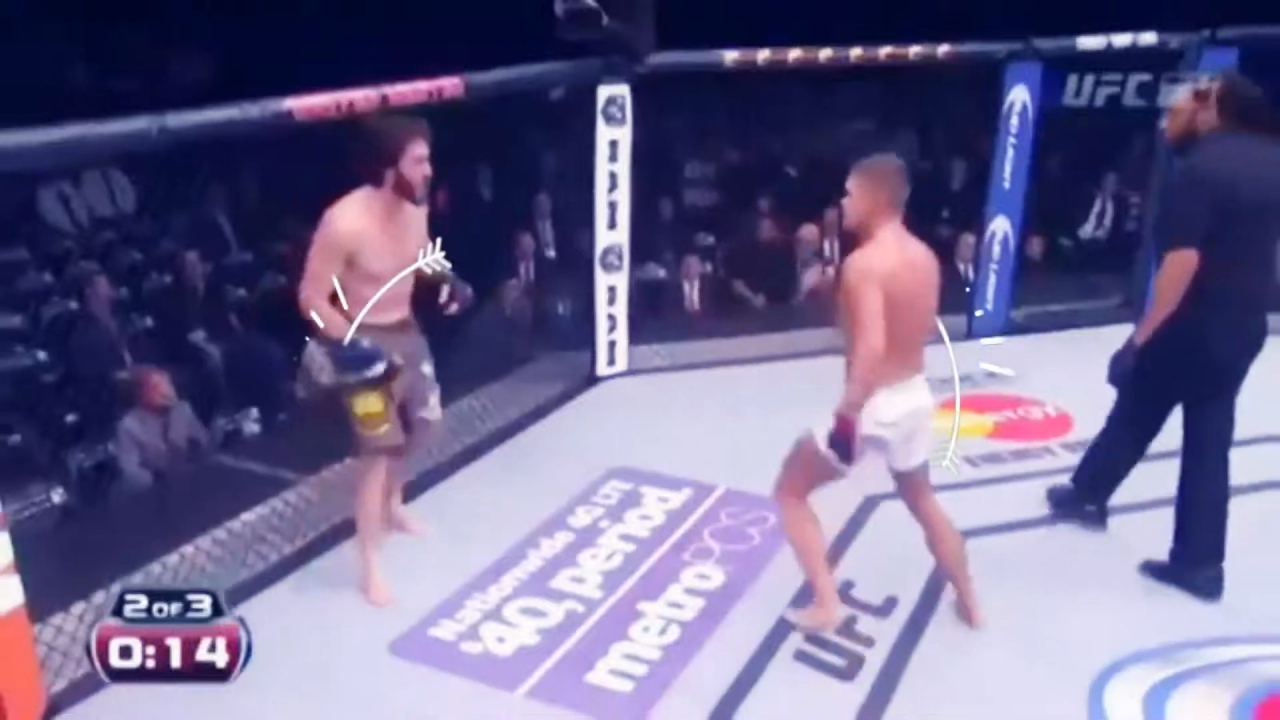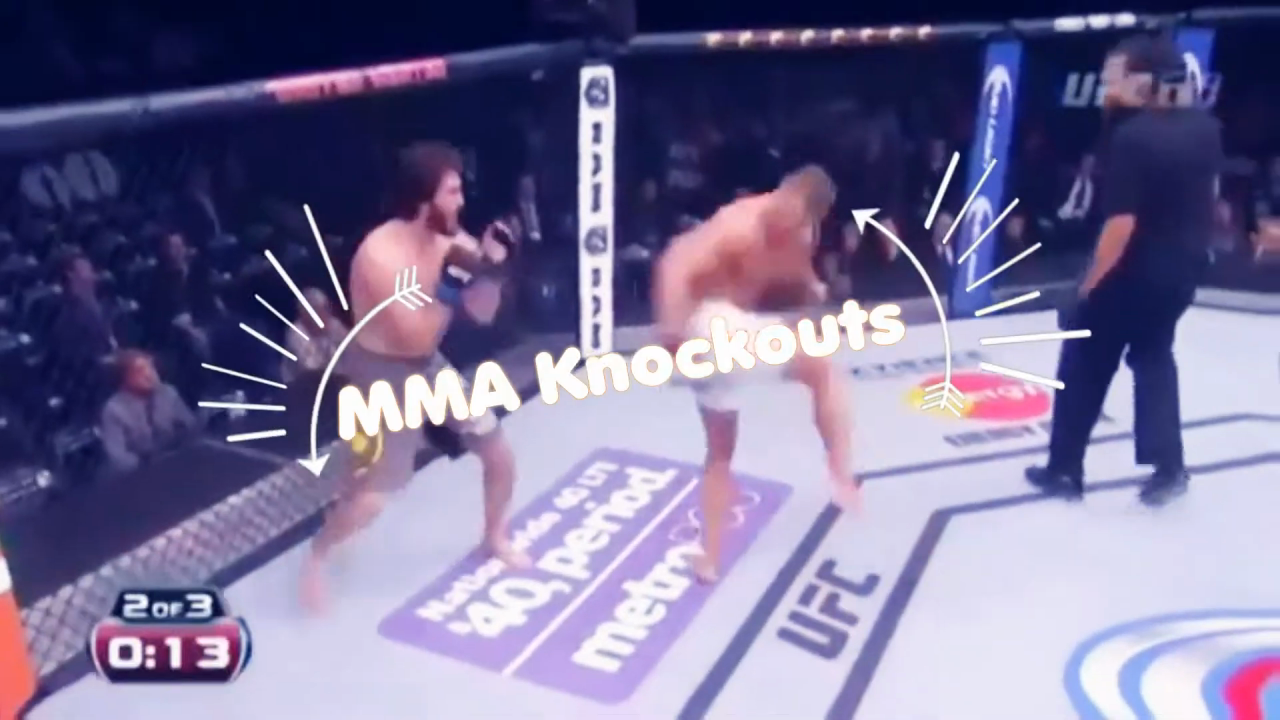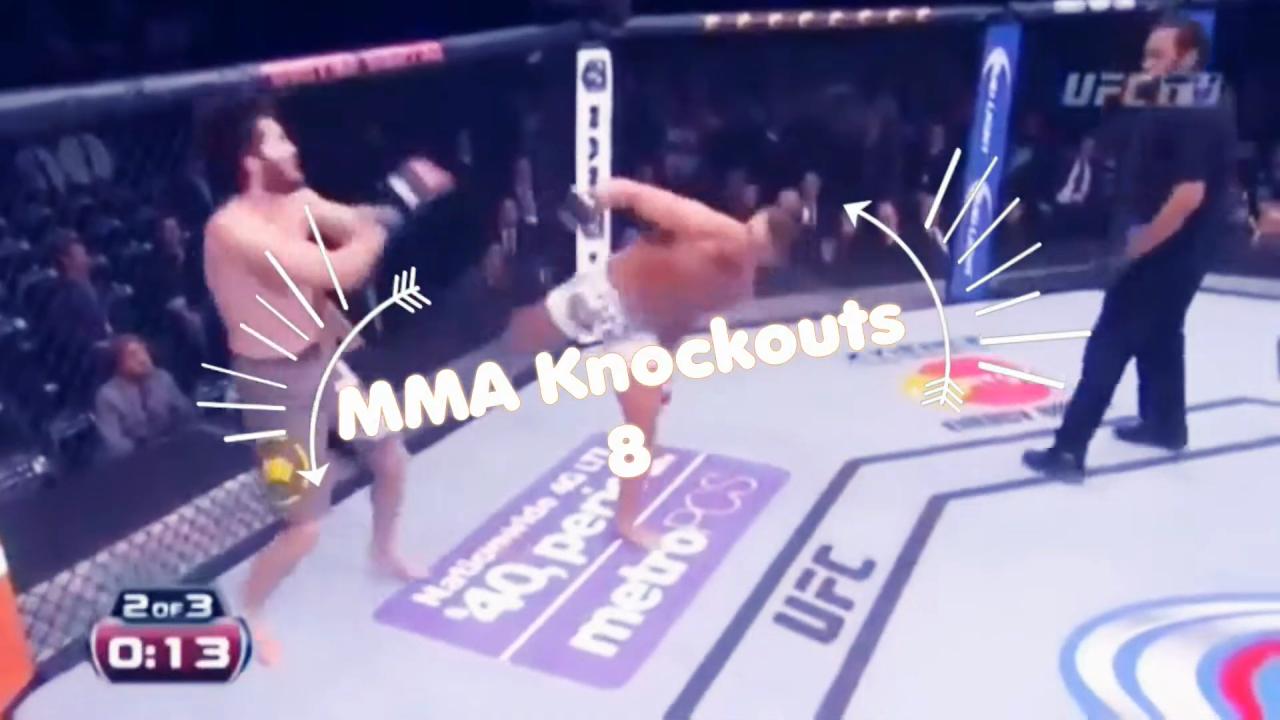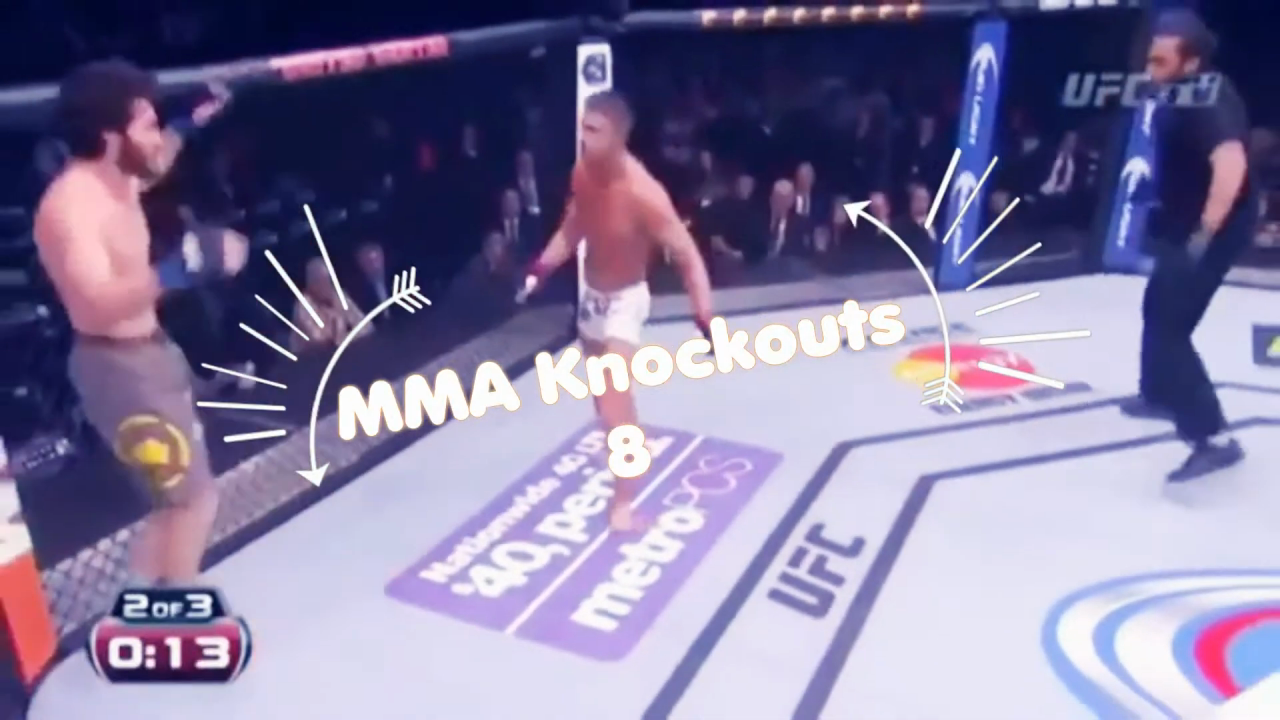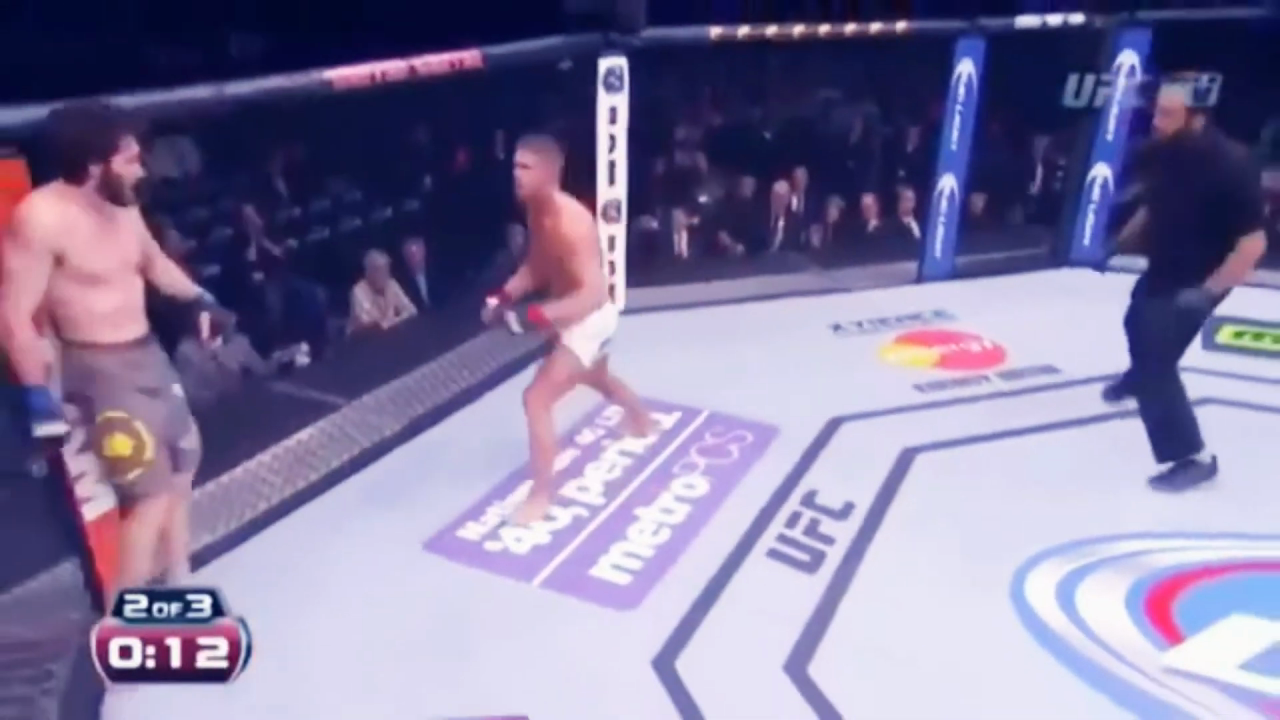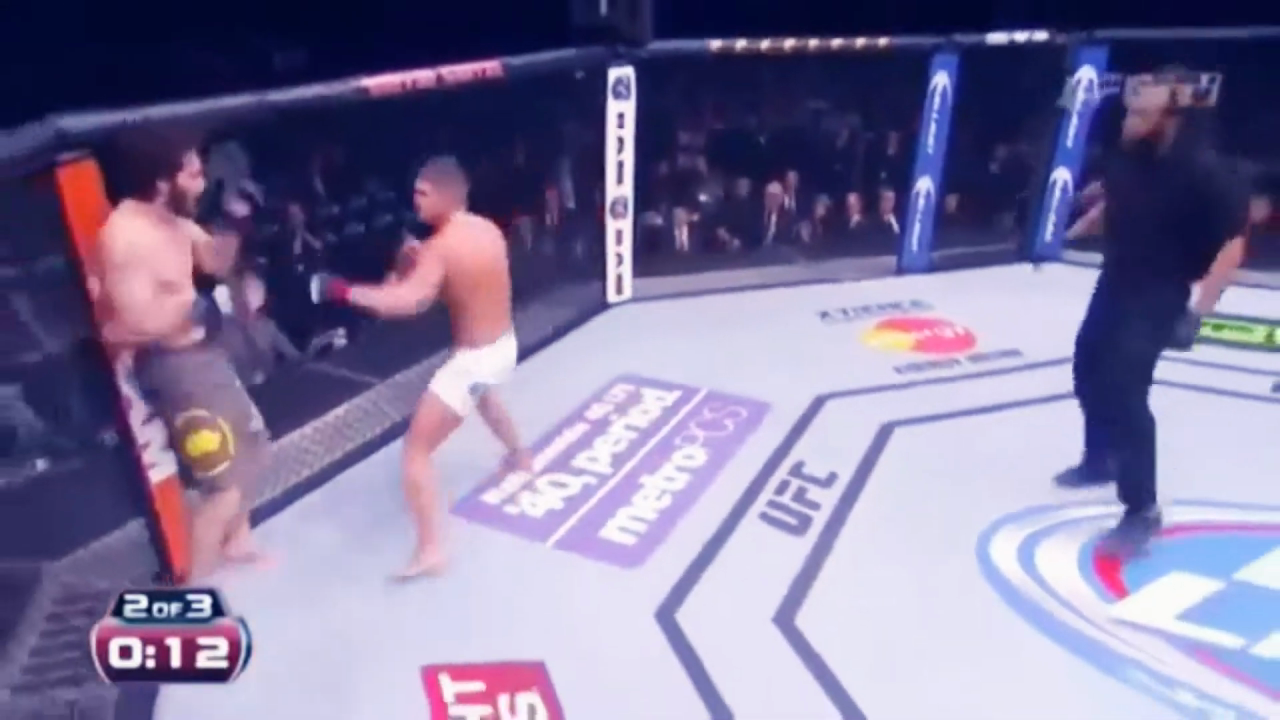
dt=0.4s
person 1, frame 1
left shoulder: (415, 208)
right shoulder: (343, 225)
right elbow: (310, 299)
right wrist: (355, 346)
left hip: (407, 335)
right hip: (367, 347)
left knee: (421, 430)
right knee: (380, 454)
left ankle: (390, 503)
right ankle: (369, 566)
person 1, frame 2
left shoulder: (453, 240)
right shoulder: (381, 258)
left elbow: (483, 313)
right elbow: (416, 338)
left wrist: (492, 266)
right wrist: (451, 285)
left hip: (428, 367)
right hip: (380, 375)
left knee: (500, 453)
right knee: (369, 495)
left ankle: (495, 537)
right ankle: (318, 556)
person 1, frame 3
left shoulder: (294, 201)
right shoulder: (234, 229)
left elbow: (353, 223)
right elbow: (341, 273)
left wrist: (409, 188)
right wrist: (392, 212)
left hip: (322, 361)
right hip: (274, 383)
left knee: (391, 455)
right knee: (308, 520)
left ankle: (385, 550)
right ankle: (247, 614)
person 1, frame 4
left shoulder: (114, 178)
right shoulder: (74, 204)
left elbow: (151, 167)
right elbow: (103, 300)
left wrist: (190, 121)
right wrist: (188, 264)
left hip: (150, 352)
right hip: (116, 363)
left knee: (187, 495)
right knee: (196, 505)
left ankle: (146, 588)
person 1, frame 5
left shoulder: (122, 206)
right shoulder: (41, 218)
left elbow: (155, 263)
left wrist: (198, 299)
left hip: (149, 356)
right hip: (101, 371)
left knee: (179, 473)
right knee: (153, 496)
left ankle: (179, 583)
person 1, frame 6
left shoulder: (169, 218)
right shoulder: (126, 236)
left elbow: (214, 262)
right elbow: (136, 324)
right wrist: (195, 309)
left hip: (201, 354)
right hip: (170, 364)
left knee: (255, 445)
right knee: (227, 490)
left ankle: (237, 542)
person 2, frame 1
left shoulder: (1196, 170)
left elbow: (1181, 263)
left wrist: (1139, 338)
left hip: (1194, 322)
left knee: (1137, 413)
right knee: (1209, 436)
left ankle: (1089, 497)
right ankle: (1200, 562)
person 2, frame 2
left shoulder: (1131, 140)
right shoulder: (1203, 121)
left elbow: (1121, 226)
right elbow: (1207, 190)
left wrist: (1084, 293)
left hip: (1134, 271)
right hip: (1184, 266)
left knee: (1083, 367)
right knee: (1153, 358)
left ankle: (1064, 470)
right ankle: (1167, 466)
person 2, frame 3
left shoulder: (1190, 114)
right shoulder: (1203, 102)
left elbow: (1188, 196)
left wrist: (1131, 250)
left hip: (1172, 244)
right hip: (1192, 242)
left knee: (1110, 343)
right knee: (1161, 330)
left ankle: (1069, 450)
right ankle: (1165, 424)
person 2, frame 4
left shoulder: (1207, 102)
right shoulder: (1183, 99)
left elbow: (1231, 162)
left wrist: (1204, 232)
right wrist: (1162, 209)
left hip: (1210, 231)
right hip: (1183, 224)
left knee: (1168, 325)
right knee: (1158, 310)
left ankle: (1214, 437)
right ankle: (1157, 393)
person 2, frame 5
left shoulder: (1228, 165)
right shoulder: (1160, 151)
left elbow: (1253, 241)
left wrist: (1207, 290)
right wrist: (1122, 239)
left hip: (1192, 285)
right hip: (1161, 272)
left knee: (1155, 361)
right knee: (1139, 327)
left ankle: (1195, 458)
right ankle: (1139, 380)
person 2, frame 6
left shoulder: (1203, 171)
right shoulder: (1128, 152)
left elbow: (1232, 245)
left wrist: (1199, 309)
right wrist: (1067, 237)
left hip: (1157, 302)
right hip: (1112, 287)
left knee: (1128, 395)
right knee: (1089, 375)
left ankle: (1141, 509)
right ankle: (1101, 461)
person 3, frame 1
left shoulder: (862, 264)
right shoulder: (922, 255)
left elbow: (871, 346)
left wrist: (846, 418)
left hip: (872, 409)
right hip: (914, 398)
left knee: (792, 491)
right knee: (923, 504)
left ankle: (825, 603)
right ankle: (968, 602)
person 3, frame 2
left shoulder: (799, 236)
right shoulder: (739, 223)
left elbow: (801, 275)
right elbow: (675, 265)
left wrist: (818, 292)
right wrist: (673, 329)
right hip: (721, 329)
left knee: (719, 451)
right knee: (825, 368)
left ankle: (710, 556)
right ankle: (841, 478)
person 3, frame 3
left shoulder: (737, 291)
right shoulder: (703, 227)
right elbow: (627, 191)
right wrist: (596, 196)
left hip: (637, 330)
right hip: (602, 293)
left knee: (643, 431)
right knee: (527, 333)
left ankle: (627, 520)
person 3, frame 4
left shoulder: (643, 195)
right shoulder: (581, 173)
left elbow: (688, 254)
left wrist: (704, 316)
right wrist: (539, 270)
left hip: (624, 300)
right hip: (591, 294)
left knee: (609, 400)
right knee: (608, 384)
left ankle: (625, 497)
person 3, frame 5
left shoulder: (568, 225)
right shoulder: (540, 213)
left elbow: (592, 292)
right elbow: (536, 267)
left wrist: (543, 316)
right wrist: (504, 296)
left hip: (590, 319)
right hip: (584, 317)
left knee: (537, 400)
right knee: (596, 377)
left ankle: (540, 495)
right ankle: (641, 421)
person 3, frame 6
left shoulder: (442, 247)
right shoulder: (488, 229)
left elbow: (409, 300)
left wrist: (343, 291)
left hip: (475, 358)
right hip: (503, 347)
left knee: (415, 453)
right knee: (486, 403)
left ankle: (430, 548)
right ankle: (520, 459)
